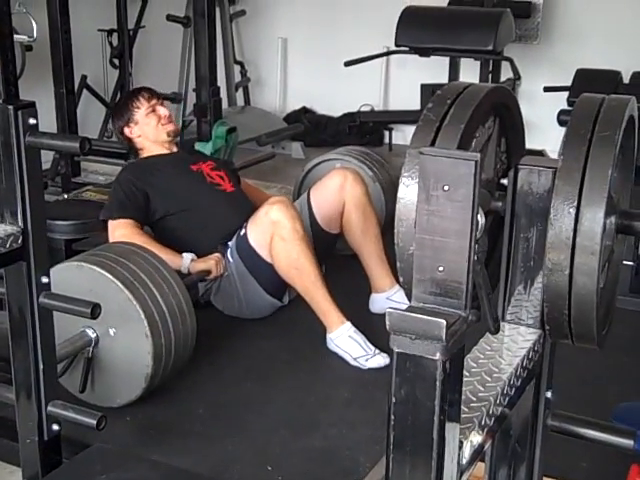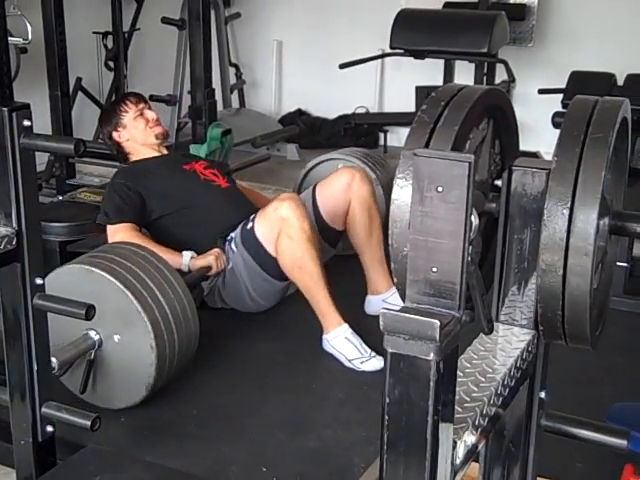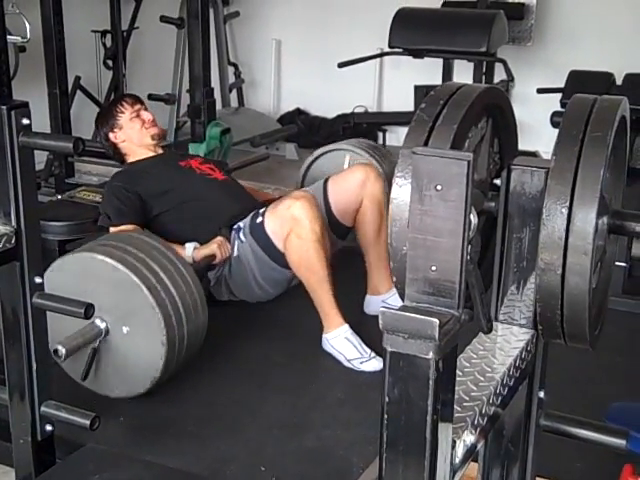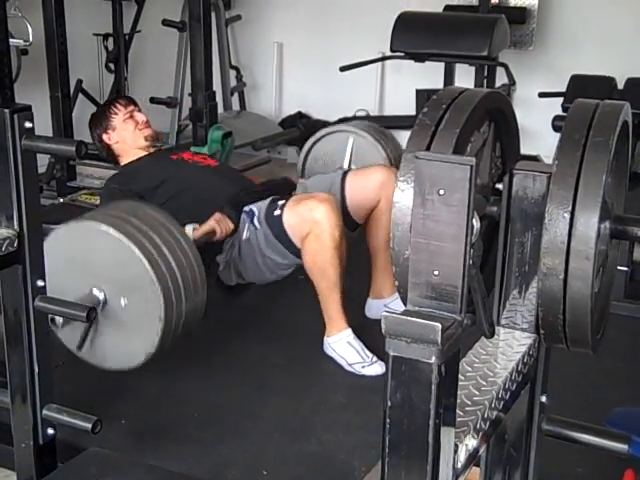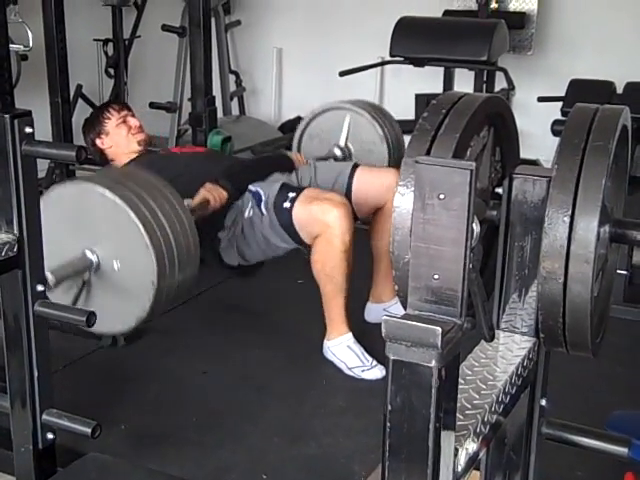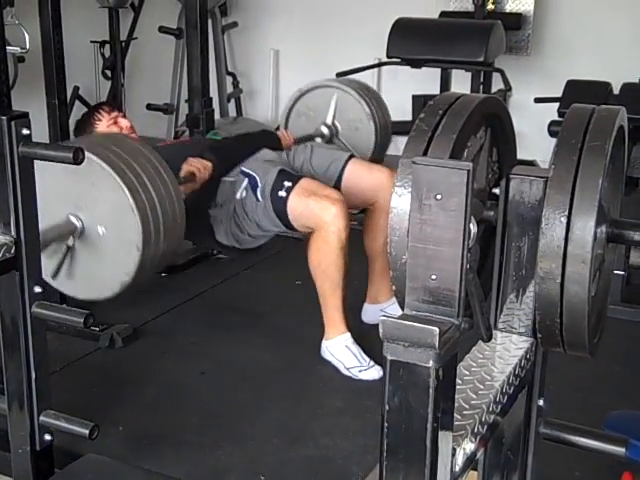
dt=0.2s
person 1, frame 1
left shoulder: (200, 158)
right shoulder: (135, 178)
left elbow: (243, 190)
right elbow: (121, 236)
left wrist: (296, 217)
right wrist: (188, 263)
left hip: (278, 253)
right hip: (229, 274)
left knee: (344, 181)
right knee: (277, 213)
left ankle: (386, 293)
right ankle: (339, 330)
person 1, frame 2
left shoulder: (191, 160)
right shoulder: (128, 182)
right elbow: (122, 241)
left wrist: (294, 214)
right wrist: (188, 261)
left hip: (277, 251)
right hip: (230, 266)
left knee: (351, 181)
right knee: (287, 210)
left ankle: (382, 295)
right ankle: (336, 332)
person 1, frame 3
left shoulder: (187, 157)
right shoulder: (125, 184)
left wrist: (286, 198)
right wrist: (191, 252)
left hip: (267, 223)
right hip: (234, 253)
left knee: (364, 178)
right knee: (301, 209)
left ankle: (381, 295)
right ankle: (335, 331)
person 1, frame 4
left shoulder: (179, 155)
right shoulder: (122, 185)
left wrist: (291, 183)
right wrist: (192, 231)
right hip: (243, 234)
left knee: (384, 180)
right knee: (321, 212)
left ankle: (383, 298)
right ankle: (337, 335)
person 1, frame 5
left shoulder: (171, 158)
left wrist: (291, 161)
right wrist: (195, 202)
right hip: (244, 211)
left knee: (393, 183)
right knee: (334, 216)
left ankle: (383, 301)
right ankle: (338, 339)
person 1, frame 6
left shoulder: (161, 154)
left wrist: (276, 139)
right wrist: (183, 180)
right hip: (237, 184)
left knee: (385, 183)
right knee: (332, 211)
left ankle: (380, 302)
right ankle: (336, 339)
